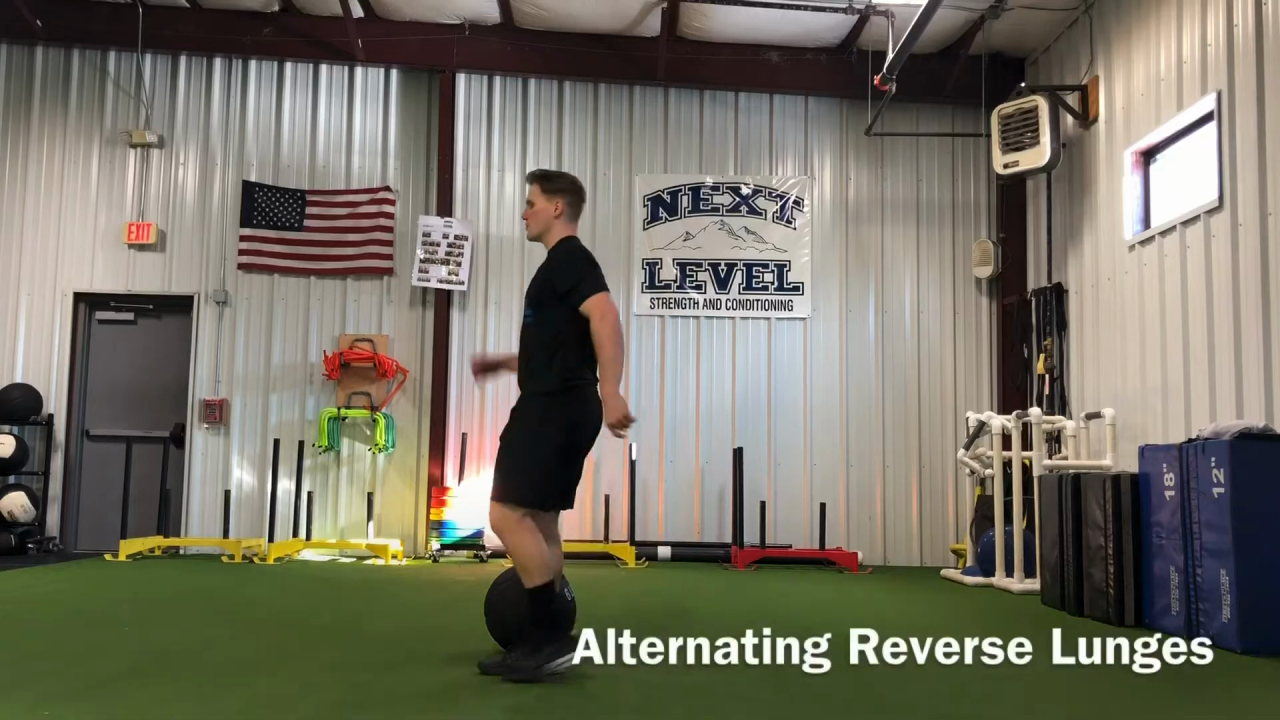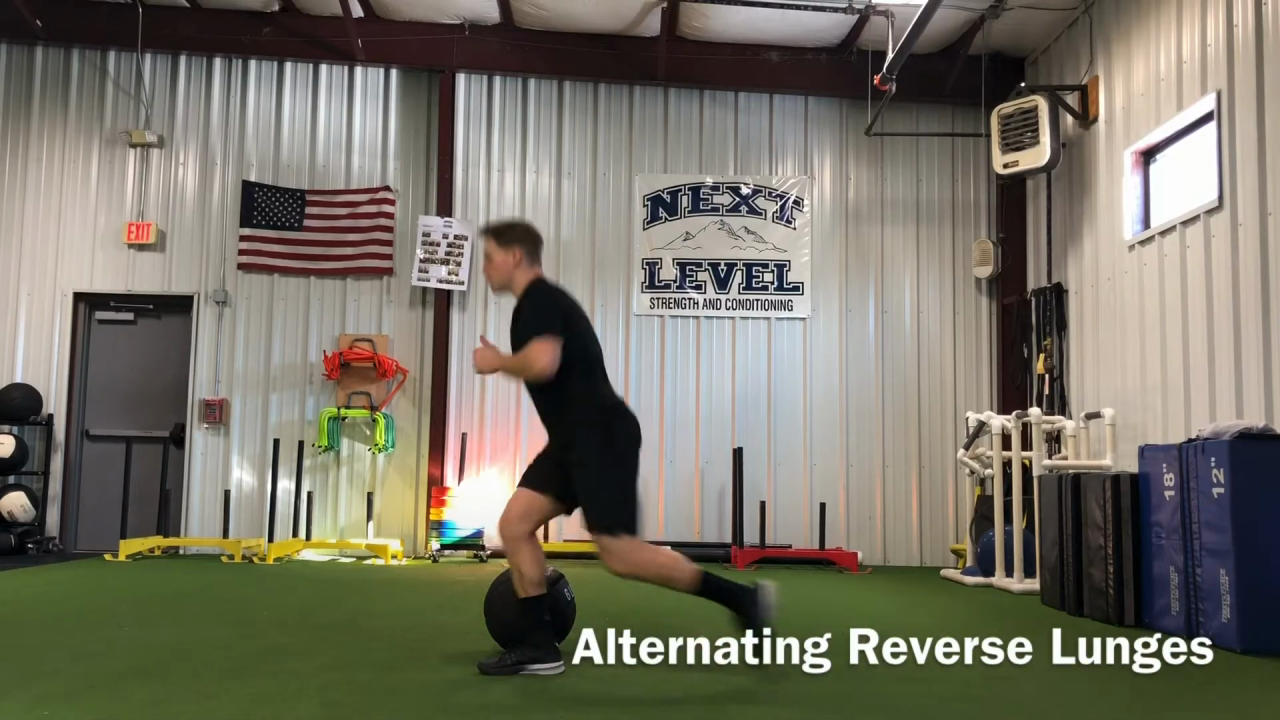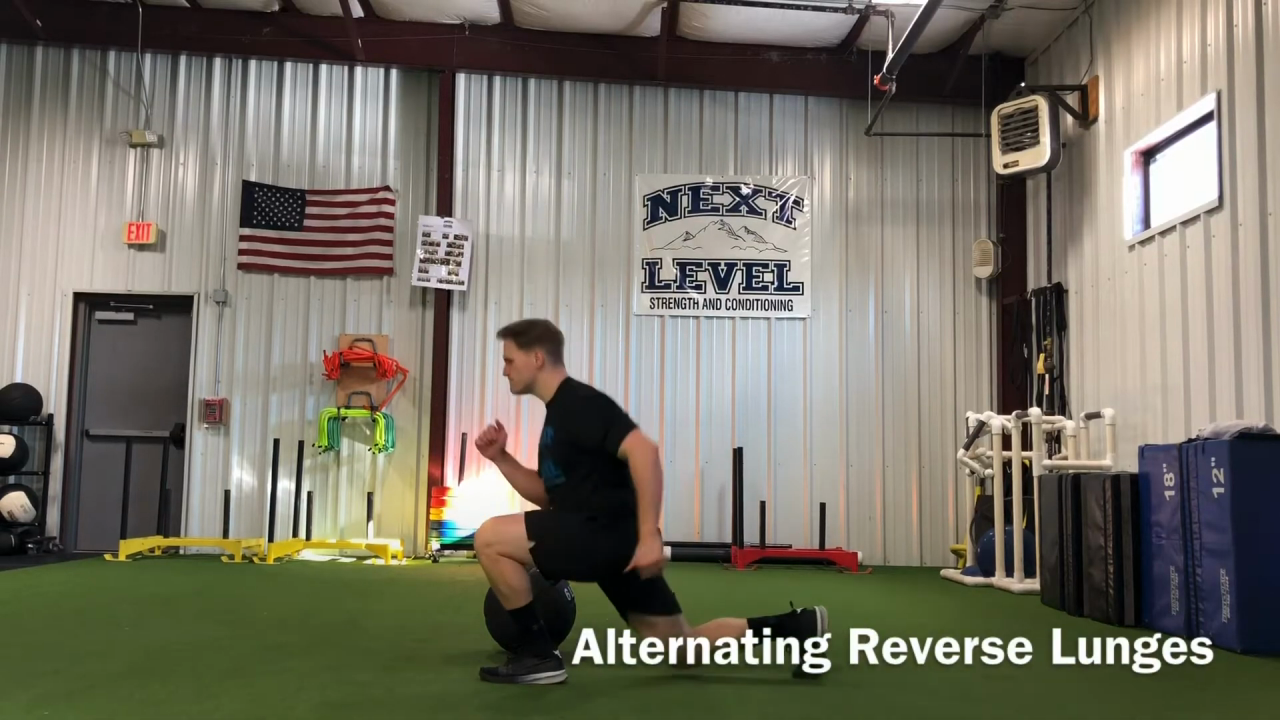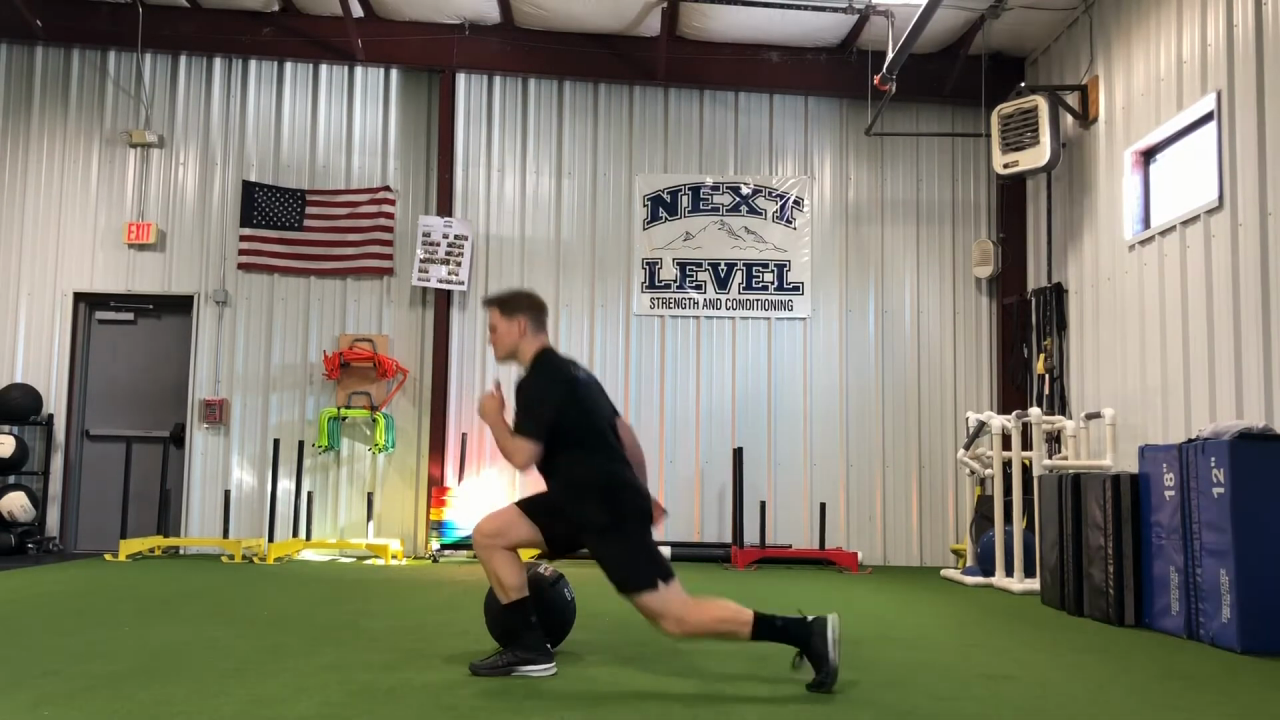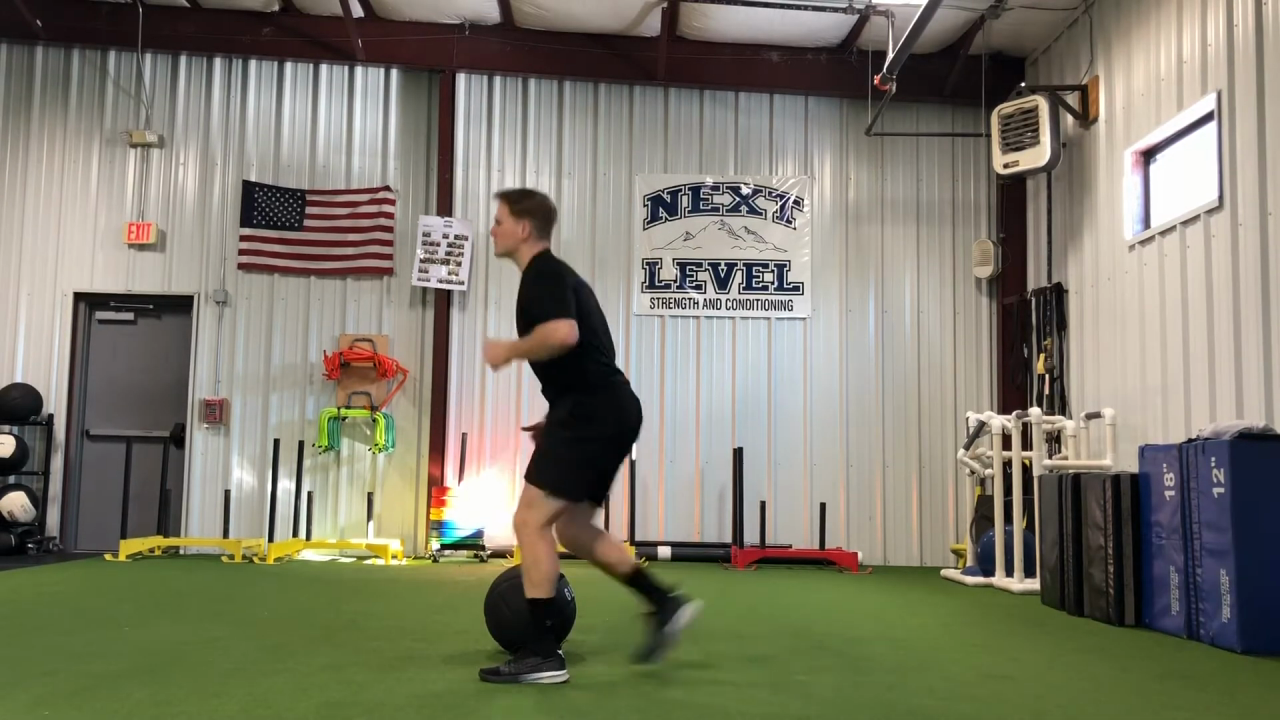
dt=1s
person 1, frame 1
left shoulder: (569, 258)
right shoulder: (564, 265)
left elbow: (606, 317)
left wrist: (609, 391)
right wrist: (505, 362)
left hip: (552, 410)
right hip: (549, 408)
left knee: (507, 516)
right knee: (535, 522)
left ankle: (555, 638)
right ankle: (543, 638)
person 1, frame 2
left shoulder: (537, 303)
right shoulder: (544, 303)
left elbow: (542, 366)
left wrist: (497, 363)
left hip: (599, 438)
right hip: (576, 439)
left knee: (620, 554)
right knee: (514, 522)
left ankle: (743, 600)
right ankle: (538, 645)
person 1, frame 3
left shoulder: (580, 404)
right shoulder: (558, 414)
left elbow: (644, 451)
right elbow: (544, 492)
left wrist: (649, 534)
right wrist: (501, 458)
left hip: (606, 532)
right hip: (605, 533)
left knee: (490, 540)
right knee: (681, 642)
left ankle: (538, 653)
right ankle: (800, 627)
person 1, frame 4
left shoulder: (543, 379)
right shoulder: (563, 371)
left elbow: (522, 455)
right elbow: (624, 432)
left wrist: (493, 417)
right wrist: (643, 493)
left hip: (608, 509)
right hip: (586, 502)
left knee: (679, 615)
right knee: (489, 536)
left ankle: (806, 633)
right ankle: (529, 647)
person 1, frame 5
left shoulder: (541, 276)
right shoulder: (555, 275)
left elbow: (563, 333)
left wrist: (509, 351)
right wrist: (556, 419)
left hip: (594, 416)
right hip: (608, 413)
left knee: (531, 523)
right knee: (575, 529)
left ankle: (540, 654)
right ankle: (665, 603)
